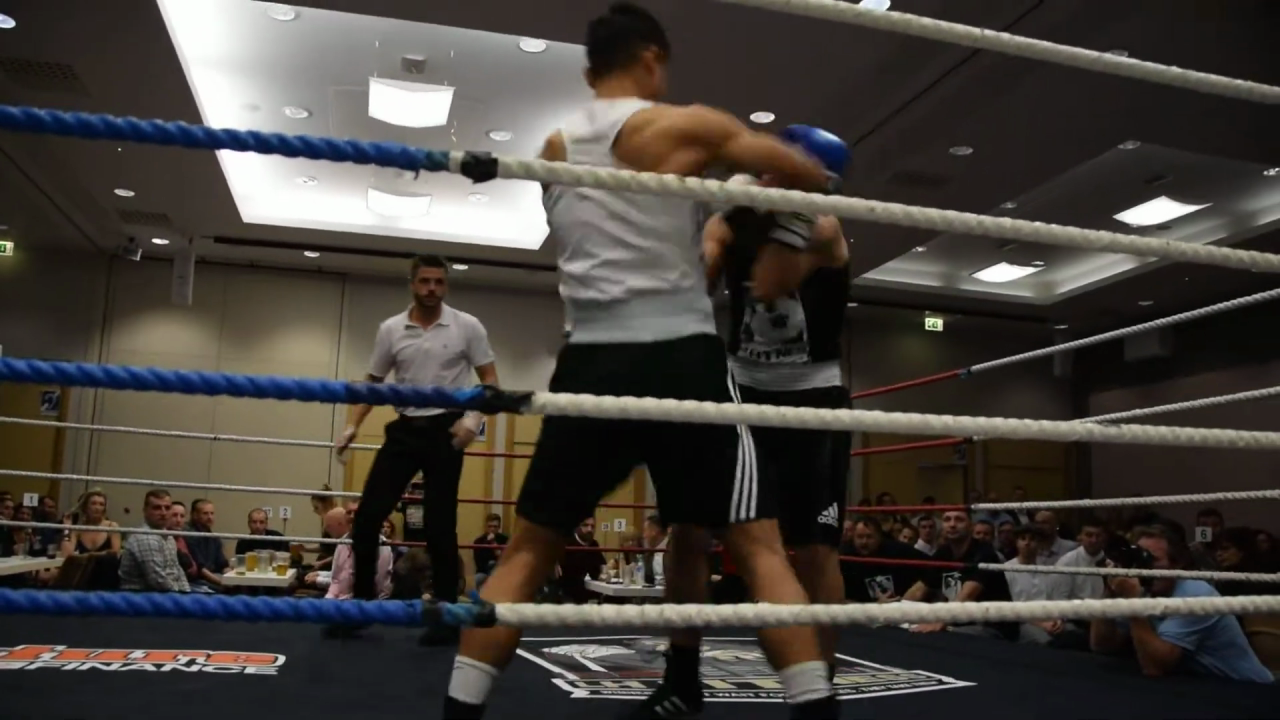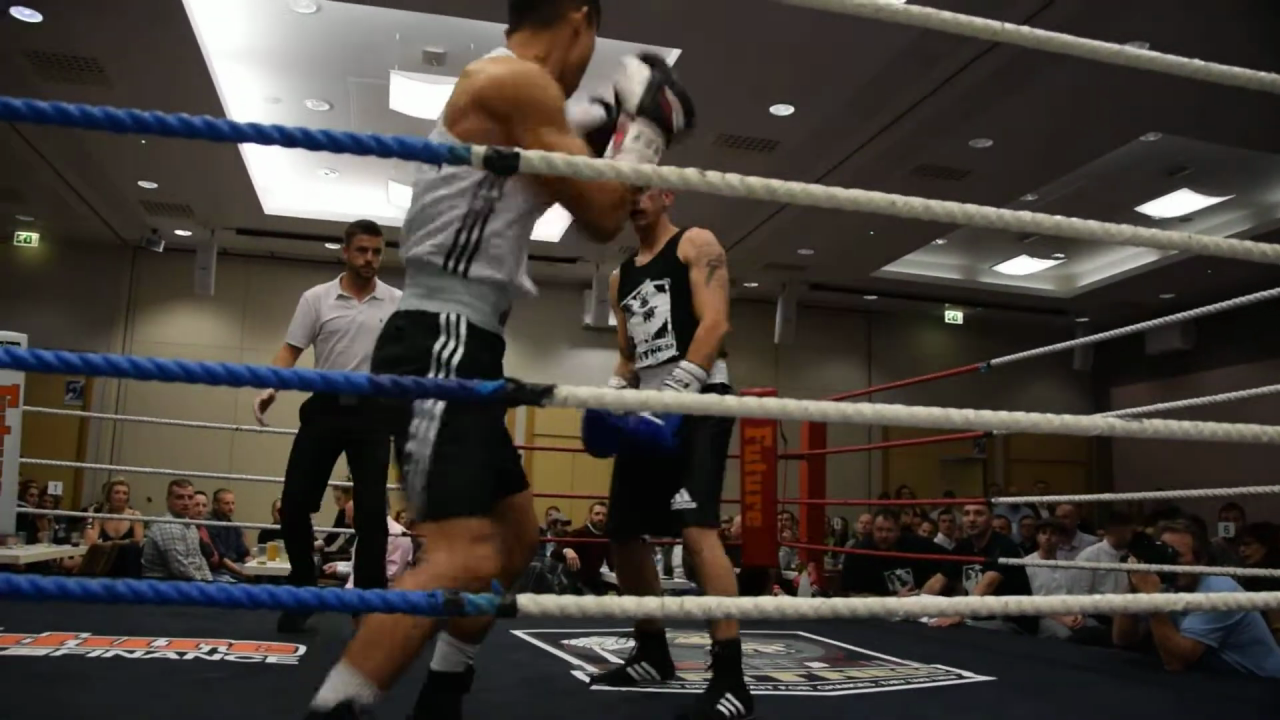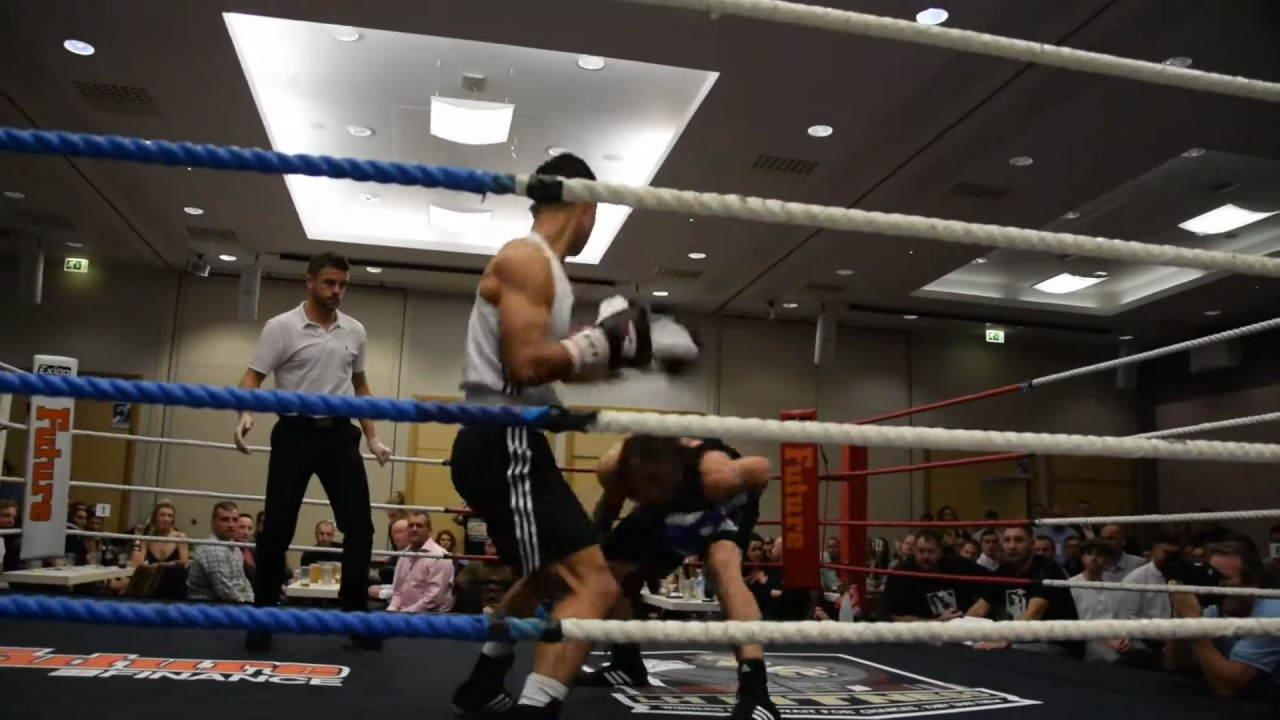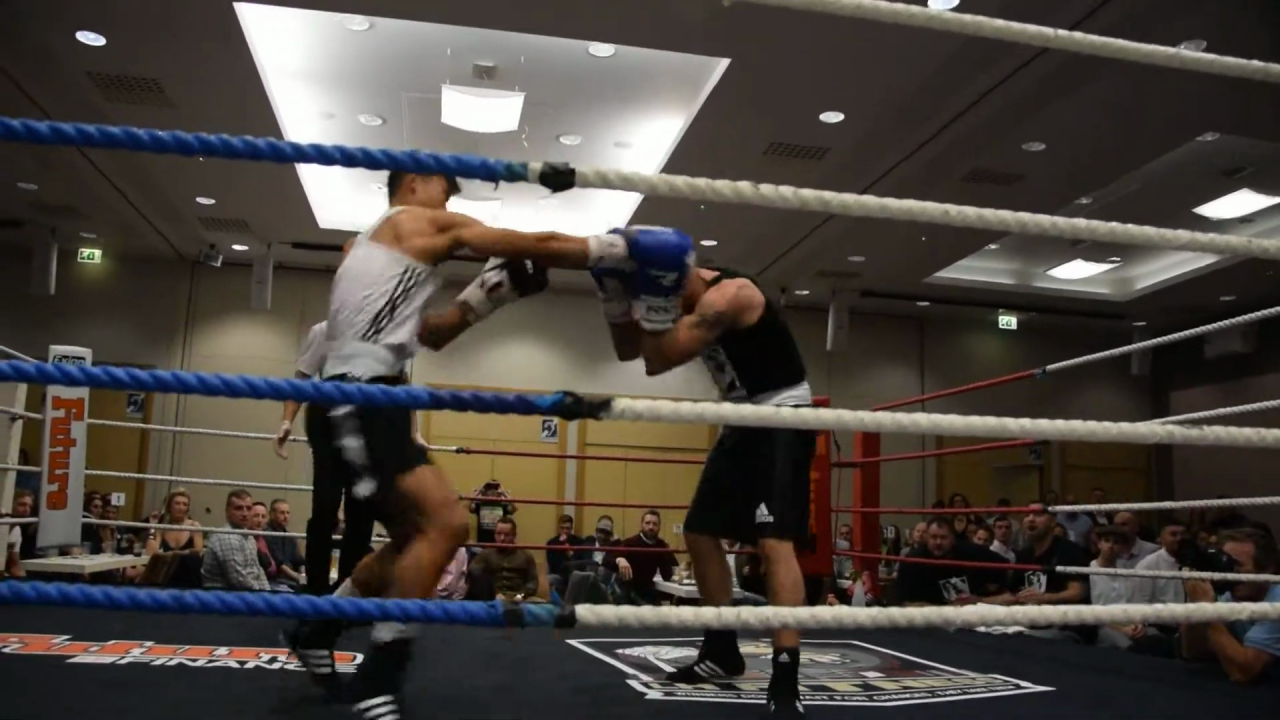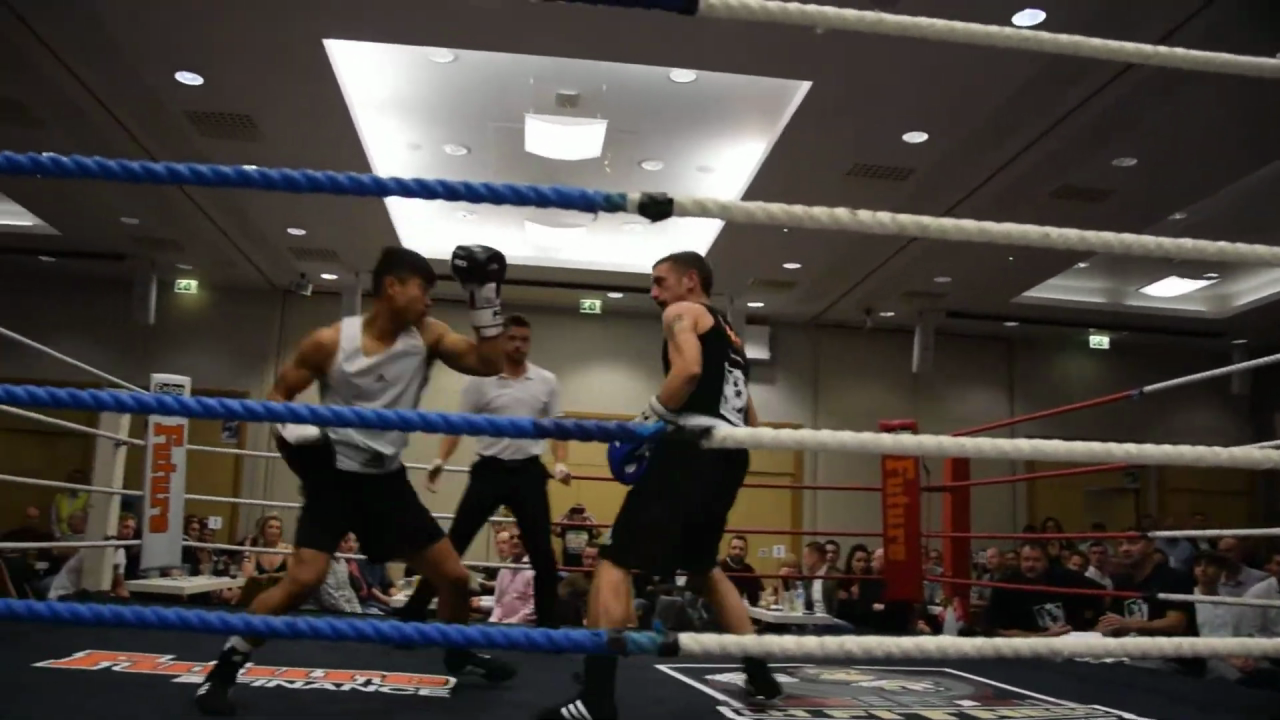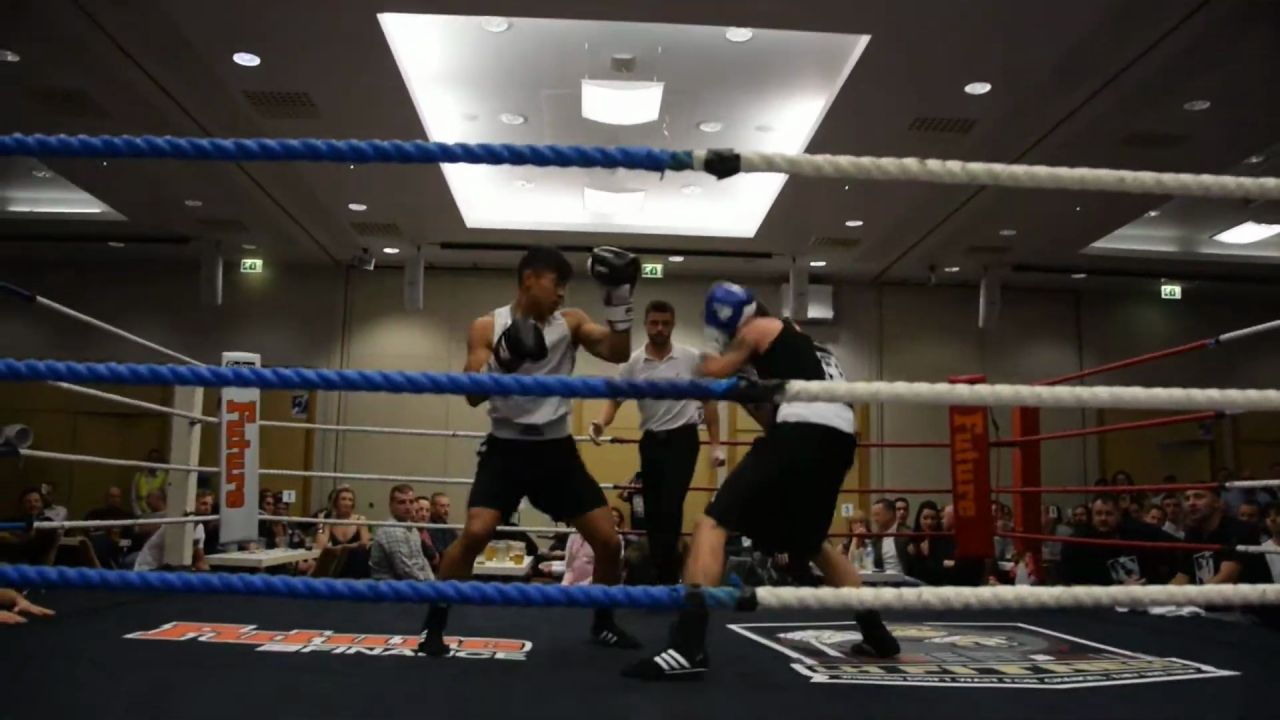
dt=0.7s
person 1, frame 1
left shoulder: (557, 147)
right shoulder: (682, 126)
right elbow: (811, 183)
left hip: (590, 369)
right hip: (680, 366)
left knee: (527, 555)
right knee: (761, 550)
person 1, frame 2
left shoulder: (488, 88)
right shoulder: (517, 82)
right elbow: (600, 215)
left wrist: (584, 138)
right wrist: (646, 124)
left hip: (455, 350)
right hip: (437, 348)
left knee: (515, 535)
right knee: (465, 559)
person 1, frame 3
left shoulder: (542, 269)
right shoulder: (525, 258)
left elbow: (575, 363)
right elbow: (527, 367)
left wrist: (647, 343)
right wrist: (605, 337)
left hip: (500, 447)
right hip: (505, 445)
left knee: (546, 574)
right knee: (594, 587)
person 1, frame 4
left shoulder: (375, 243)
right shoulder: (418, 223)
left elbow: (434, 334)
right elbow: (532, 244)
left wrist: (494, 287)
right wrist: (615, 247)
left hip: (358, 399)
right hip: (357, 397)
left knee: (418, 537)
right knee: (446, 523)
left ankle: (320, 630)
person 1, frame 5
left shoulder: (426, 334)
right shoulder: (330, 341)
left elbow: (487, 365)
right elbow: (279, 394)
left wrist: (485, 294)
right wrist: (294, 435)
left hip: (388, 481)
right hip: (334, 479)
left knee: (455, 577)
right knee: (303, 580)
left ankle: (458, 655)
right ankle: (221, 673)
person 1, frame 6
left shoulder: (570, 320)
right shoulder: (486, 327)
left elbow: (619, 353)
right elbow: (473, 394)
left wrist: (620, 293)
right wrist: (501, 359)
left hip: (556, 448)
right hip: (505, 447)
left knee: (608, 540)
right knee: (475, 533)
left ankle: (604, 624)
right ankle: (434, 624)
person 2, frame 1
left shoulder: (817, 221)
right shoulder: (727, 223)
left elbow: (787, 280)
left hip: (811, 398)
right hip: (745, 395)
left knee: (812, 546)
person 2, frame 2
left shoulder: (696, 243)
right shoulder: (621, 276)
left elbow: (717, 324)
left wrist: (676, 390)
right wrist: (606, 403)
left hip: (696, 402)
right hip: (644, 412)
left knee: (695, 530)
right knee: (625, 536)
left ankle: (729, 675)
right ankle: (652, 654)
person 2, frame 3
left shoulder: (716, 473)
right shoulder: (613, 467)
left elbow: (761, 467)
right elbow: (609, 507)
left wrist: (708, 516)
left hip: (723, 504)
left knee: (723, 562)
right knee: (609, 569)
right ankle: (628, 665)
person 2, frame 4
left shoulder: (730, 295)
right shoulder: (685, 302)
left elbow: (659, 361)
right elbow: (628, 350)
left wrist: (656, 293)
right wrist: (614, 289)
right hip: (745, 421)
left knee: (773, 542)
right knee: (700, 534)
right ankle: (721, 651)
person 2, frame 5
left shoulder: (682, 313)
right shoulder: (729, 337)
left elbow: (689, 371)
right elbow: (748, 418)
left wrist: (647, 425)
left hip: (690, 449)
right hip: (729, 457)
left knee: (614, 563)
right knee: (702, 569)
right ankle: (760, 673)
person 2, frame 6
left shoulder: (760, 328)
right shoulder: (805, 344)
left elbow: (710, 376)
left wrist: (718, 327)
left hip: (801, 434)
right hip: (839, 437)
left knee: (711, 526)
right knee: (811, 543)
left ankle: (688, 646)
right ankle: (876, 633)
person 3, frame 1
left shoulder: (468, 326)
right shoulder: (390, 329)
left elbow: (491, 379)
right elbow: (372, 381)
left wrist: (474, 416)
right wrist: (353, 426)
left hip: (447, 432)
right hip: (405, 429)
left knee: (437, 527)
right knee: (368, 515)
right ankle: (360, 606)
person 3, frame 2
left shoulder: (399, 304)
right shoulder: (316, 299)
right elbow: (291, 350)
right wrist: (271, 386)
left hip: (371, 413)
right hip: (323, 409)
left knee: (370, 510)
right knee: (294, 504)
right ankle: (303, 591)
person 3, frame 3
left shoulder: (355, 332)
right shoulder: (281, 327)
right elbow: (253, 378)
left wrist: (372, 436)
right wrist: (246, 415)
left hip: (340, 435)
right hip: (295, 434)
left knee: (360, 526)
right knee: (277, 529)
left ankle: (354, 617)
person 3, frame 4
right shoulder: (323, 332)
right elbow: (301, 381)
left wrist: (413, 432)
right wrist: (287, 422)
right hip: (333, 428)
left knee: (360, 515)
right knee: (325, 511)
right ankle: (316, 589)
person 3, frame 5
left shoulder: (547, 382)
right shoulder: (480, 381)
left wrist: (560, 463)
right wrist: (440, 461)
left hip: (527, 473)
right hip: (489, 470)
left knee: (541, 552)
right knee: (454, 543)
left ankle: (548, 625)
right ankle: (412, 614)
person 3, frame 6
left shoulder: (692, 358)
right shoulder: (633, 363)
left elbow: (708, 403)
right elbow: (614, 400)
left wrist: (715, 444)
right wrist: (600, 423)
left hip: (682, 440)
right hip: (651, 442)
left knee: (669, 509)
right knee: (654, 515)
left ankle: (667, 579)
right ankle: (668, 580)
